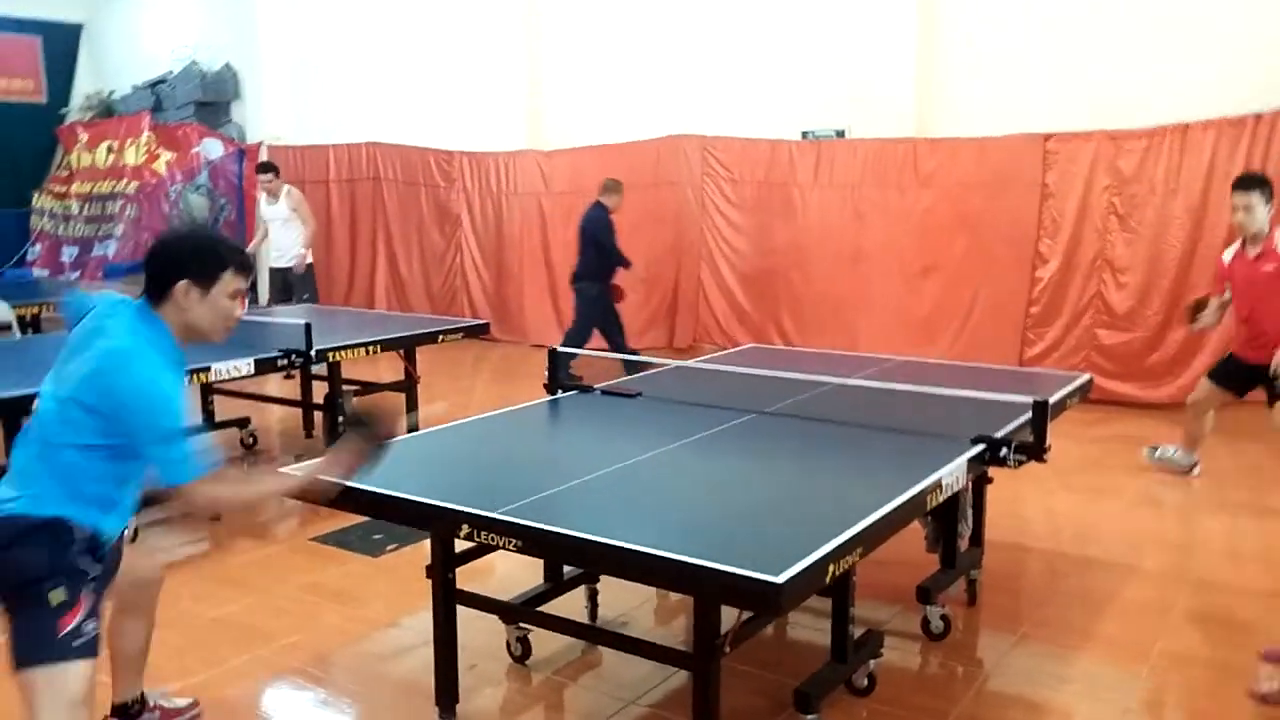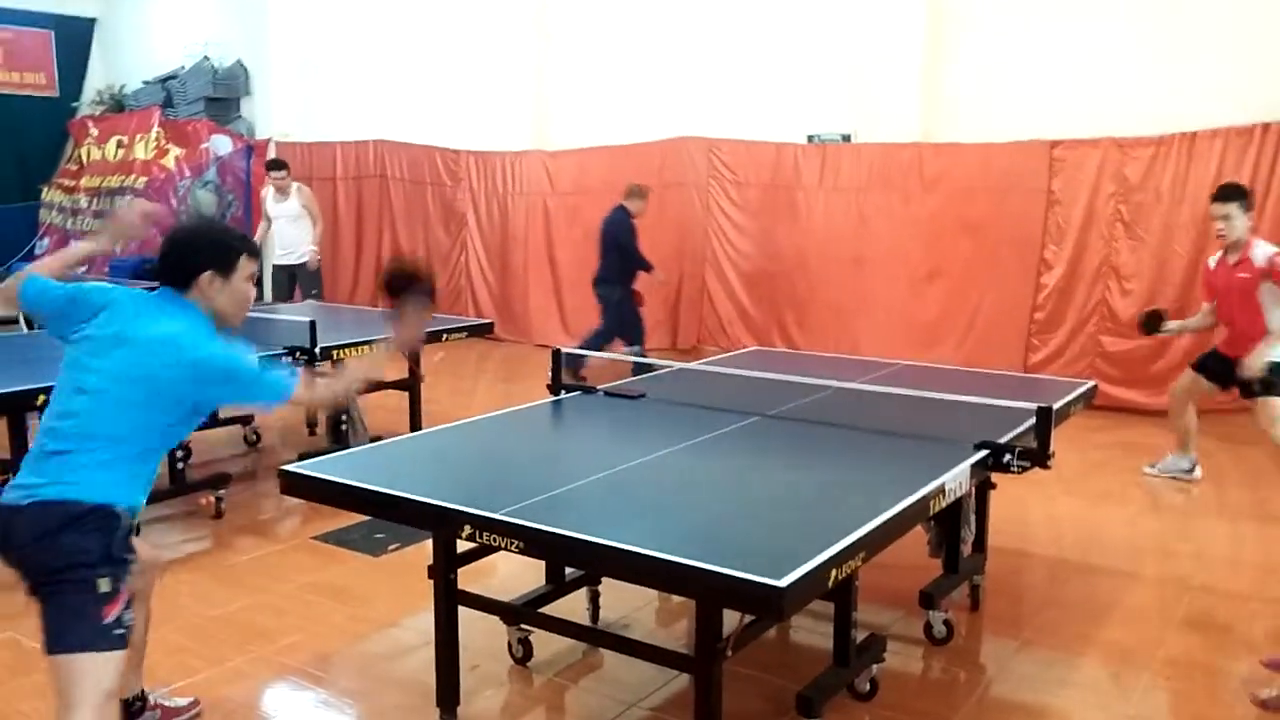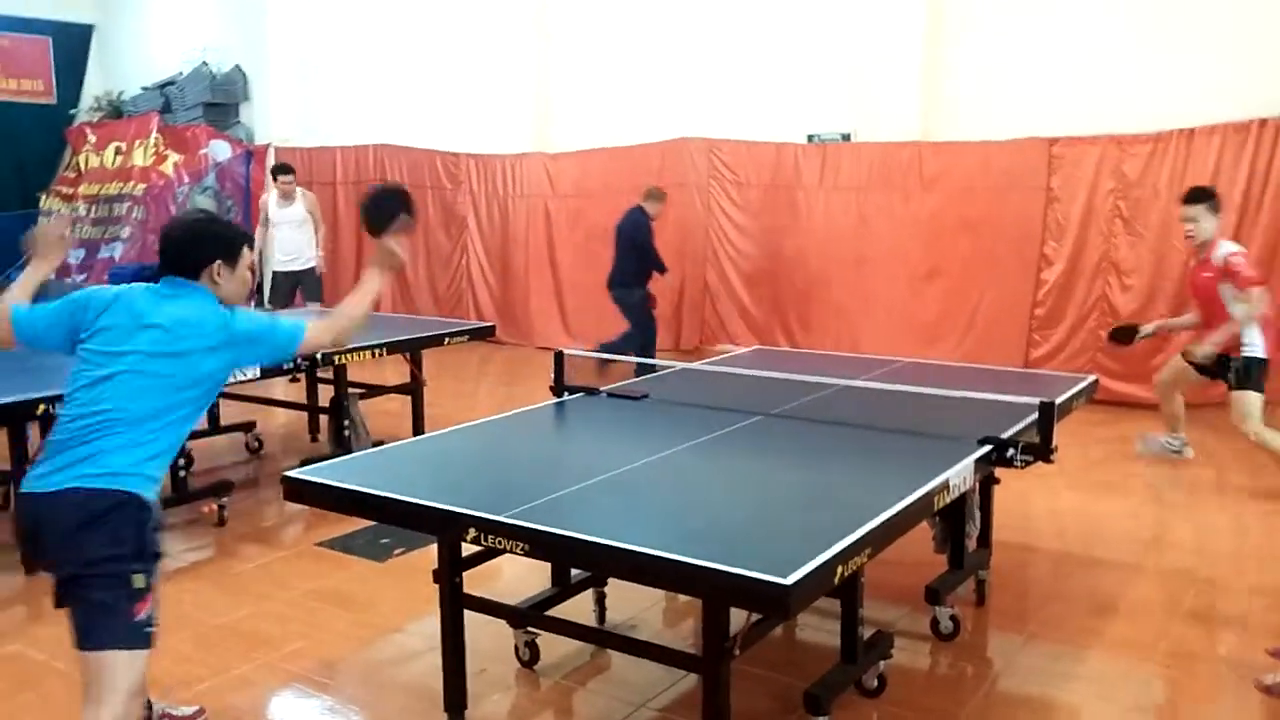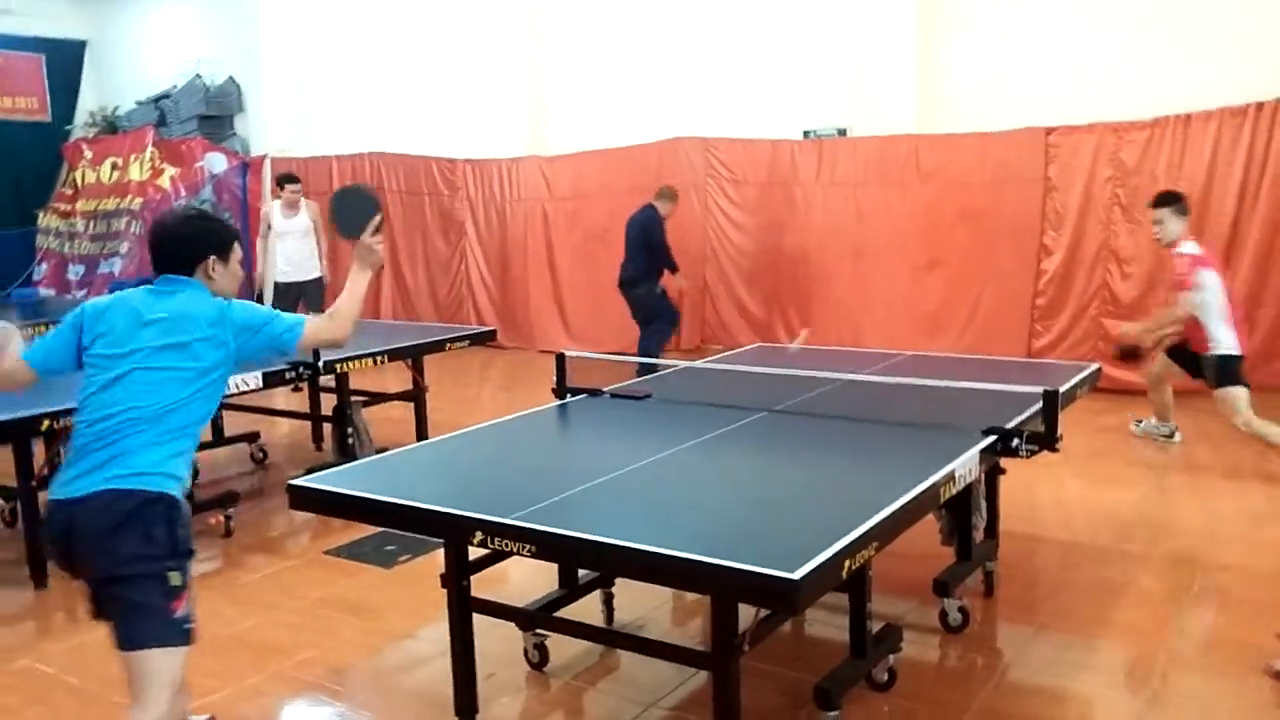
dt=0.1s
person 1, frame 1
left shoulder: (109, 312)
right shoulder: (145, 382)
left elbow: (68, 307)
right elbow: (201, 497)
right wrist: (309, 476)
left hip: (58, 523)
right hip: (43, 535)
left knee: (139, 585)
person 1, frame 2
left shoulder: (105, 303)
right shoulder: (198, 355)
right elbow: (310, 394)
left wrist: (101, 241)
right hip: (75, 519)
left knee: (139, 573)
person 1, frame 3
left shoulder: (103, 301)
right shoulder: (224, 329)
right elbow: (331, 332)
right wrist: (378, 275)
left hip: (46, 500)
right hip: (107, 508)
left knee: (140, 591)
person 1, frame 4
left shoulder: (100, 311)
right shoulder: (224, 318)
right elbow: (333, 331)
right wrist: (362, 269)
left hip: (69, 508)
right hip: (136, 510)
left knee: (142, 613)
person 2, frame 1
right shoulder: (1229, 258)
right elbow: (1215, 312)
right wrist: (1207, 317)
right hip: (1247, 352)
right knee: (1198, 402)
right ankle: (1187, 456)
person 2, frame 2
right shoulder: (1214, 265)
right elbow: (1208, 318)
right wrist: (1180, 325)
right hip: (1231, 350)
right knee: (1177, 394)
right ankle: (1185, 460)
person 2, frame 3
left shoulder: (1230, 257)
right shoulder: (1199, 262)
left wrist: (1216, 338)
right wrist: (1161, 325)
left hip: (1247, 351)
right hip: (1217, 347)
left knee: (1249, 426)
right knee: (1163, 381)
right ankle: (1175, 441)
person 2, frame 4
left shoulder: (1184, 256)
right shoulder: (1190, 255)
left elbow: (1185, 309)
left wrist: (1140, 329)
right wrist: (1165, 335)
left hip: (1220, 347)
right hip: (1199, 342)
left knee: (1243, 420)
right knee: (1154, 375)
right ankle: (1164, 426)
person 3, frame 1
left shoulder: (595, 214)
right shoulder: (599, 217)
right elbow: (611, 250)
left wrist: (606, 280)
right wrist: (631, 266)
left hip: (595, 281)
right hip: (590, 283)
left knee: (612, 324)
right knee: (582, 327)
left ankle: (631, 364)
person 3, frame 2
left shoulder: (616, 218)
right shoulder: (622, 221)
right elbow: (631, 253)
left wrist: (627, 286)
right wrist: (652, 270)
left hip: (614, 284)
right hip: (612, 286)
left knee: (633, 325)
right knee: (609, 330)
left ankle: (641, 367)
right ankle: (573, 362)
person 3, frame 3
left shoulder: (630, 218)
right shoulder: (640, 222)
right elbow: (650, 253)
left wrist: (644, 291)
right wrist: (665, 272)
left hip: (621, 284)
right hip: (629, 287)
left knee: (644, 328)
right knee: (643, 329)
left ankle: (646, 369)
right ankle: (605, 352)
person 3, frame 4
left shoulder: (638, 217)
right shoulder: (652, 219)
right elbow: (662, 251)
right wrist: (676, 274)
left hip: (629, 282)
right hip: (643, 284)
left knee: (648, 325)
right knee: (670, 319)
left ankle: (646, 368)
right ankle: (648, 362)
person 4, frame 1
left shoulder: (293, 195)
right shoulder: (261, 199)
left elbow: (310, 225)
left wrist: (302, 252)
right wrist: (252, 248)
left hip: (298, 262)
right hip: (276, 263)
right knee: (277, 306)
person 4, frame 2
left shoulder: (303, 192)
right shoulder: (265, 195)
left elbow: (319, 222)
left wrist: (314, 249)
right wrist: (255, 243)
left hip: (306, 258)
right hip: (280, 260)
right knee: (280, 304)
person 4, frame 3
left shoulder: (308, 198)
right shoulder: (266, 200)
left elbow: (320, 227)
right elbow: (262, 227)
left wrist: (320, 254)
right wrist: (256, 252)
left hip: (309, 264)
right hip: (280, 267)
left knee: (315, 308)
right knee: (280, 310)
person 4, frame 4
left shoulder: (311, 208)
right shoulder: (268, 211)
left elbow: (321, 237)
right elbow: (262, 239)
left wrist: (324, 264)
right wrist: (260, 267)
left hip: (312, 275)
right hip: (284, 278)
